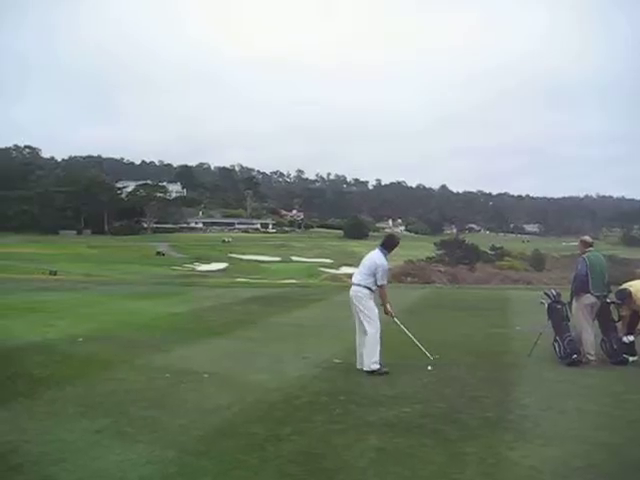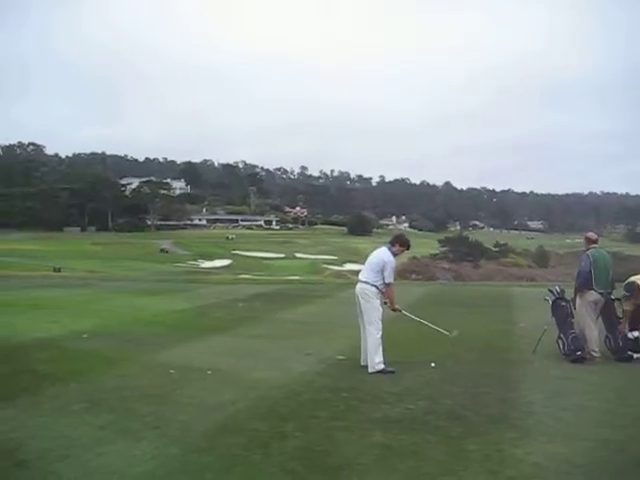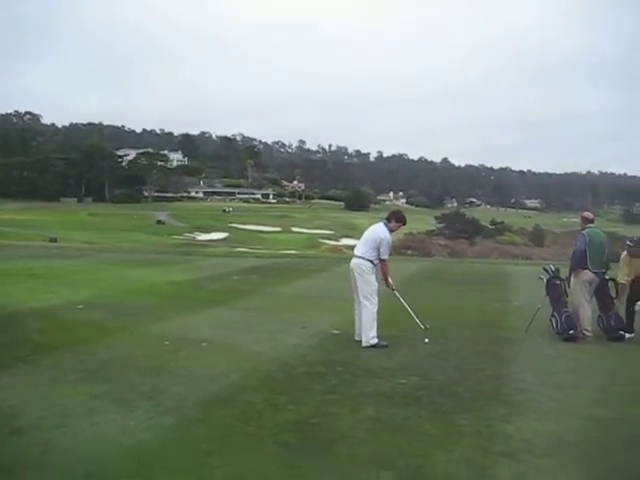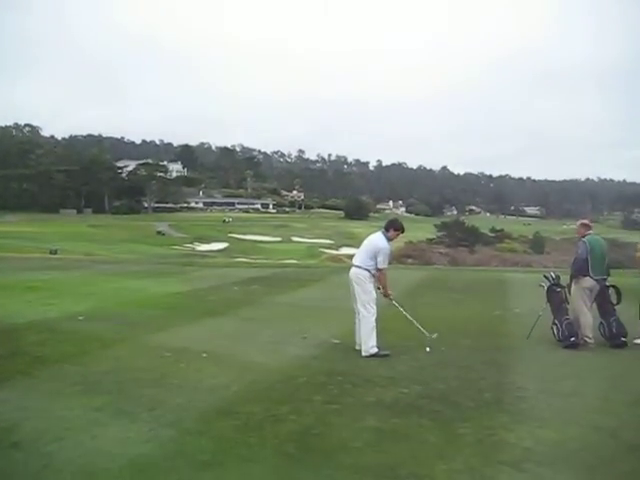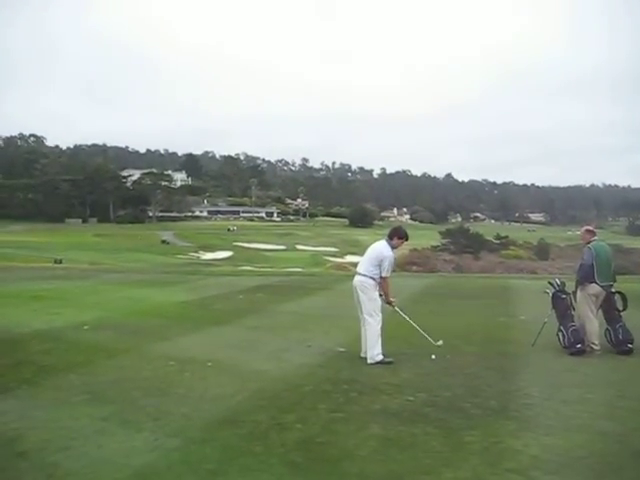
dt=0.5s
person 1, frame 1
left shoulder: (374, 254)
right shoulder: (382, 262)
right elbow: (382, 287)
left wrist: (386, 303)
right wrist: (386, 307)
left hip: (357, 291)
right hip: (363, 294)
left knee: (362, 329)
right knee: (373, 329)
left ankle: (363, 362)
right ankle: (372, 365)
person 1, frame 2
left shoulder: (380, 251)
right shoulder: (389, 259)
right elbow: (389, 285)
left wrist: (386, 299)
right wrist: (394, 304)
left hip: (362, 288)
right hip: (369, 291)
left knee: (367, 327)
right knee: (374, 329)
left ankle: (367, 359)
right ankle: (376, 365)
person 1, frame 3
left shoulder: (377, 227)
right shoulder: (386, 236)
right elbow: (383, 262)
left wrist: (387, 276)
right wrist: (387, 280)
left hip: (357, 262)
right hip: (364, 266)
left knee: (361, 302)
right knee: (370, 303)
left ankle: (361, 334)
right ankle: (369, 340)
person 1, frame 4
left shoulder: (376, 236)
right shoulder: (384, 245)
right elbow: (381, 271)
left wrist: (379, 285)
right wrist: (386, 290)
left hip: (356, 272)
right hip: (363, 276)
left knee: (361, 311)
right knee: (368, 312)
left ankle: (361, 343)
right ankle: (369, 349)
person 1, frame 5
left shoulder: (379, 244)
right shoulder: (388, 254)
right elbow: (384, 279)
left wrist: (381, 292)
right wrist: (387, 298)
left hip: (359, 280)
right hip: (367, 283)
left knee: (366, 319)
right knee: (374, 320)
left ankle: (366, 351)
right ankle: (374, 356)
person 2, frame 1
left shoulder: (584, 258)
right shoulder: (601, 258)
left elbow: (580, 277)
right elbow: (605, 278)
left wrist: (574, 293)
right wrist: (604, 294)
left hip: (584, 296)
right hip: (598, 297)
left knee: (584, 327)
right knee: (588, 326)
left ankle: (589, 356)
right ankle: (588, 352)
person 2, frame 2
left shoulder: (588, 255)
right shoulder: (606, 255)
left elbow: (583, 274)
right elbow: (610, 275)
left wrist: (577, 290)
right wrist: (609, 291)
left hip: (588, 293)
right hip: (602, 294)
left knee: (588, 324)
right knee: (592, 322)
left ankle: (594, 352)
right ankle: (592, 349)
person 2, frame 3
left shoulder: (584, 235)
right shoulder: (602, 235)
left elbow: (578, 254)
right elbow: (605, 255)
left wrist: (572, 269)
right wrist: (604, 271)
left hip: (583, 273)
right hip: (597, 274)
left knee: (581, 303)
right knee: (586, 302)
left ankle: (586, 332)
right ankle: (585, 328)
person 2, frame 4
left shoulder: (584, 242)
right shoulder: (601, 241)
left elbow: (579, 260)
right elbow: (605, 261)
left wrist: (573, 275)
right wrist: (604, 276)
left hip: (583, 279)
right hip: (598, 280)
left knee: (582, 310)
right knee: (586, 309)
left ankle: (587, 339)
right ankle: (584, 335)
person 2, frame 5
left shoulder: (590, 248)
right shoulder: (607, 248)
left elbow: (585, 266)
right elbow: (611, 267)
left wrist: (579, 281)
right wrist: (610, 283)
left hip: (589, 286)
right hip: (603, 287)
left knee: (588, 316)
right knee: (591, 315)
left ankle: (594, 345)
right ankle: (591, 341)
